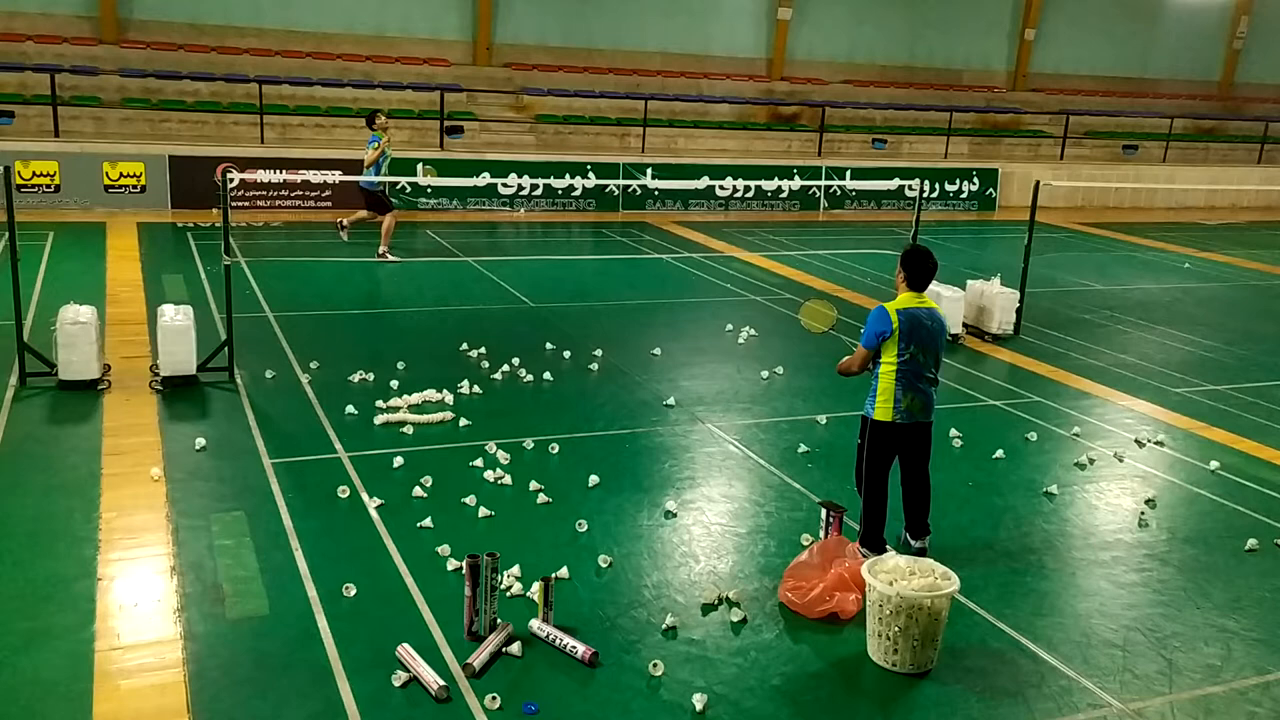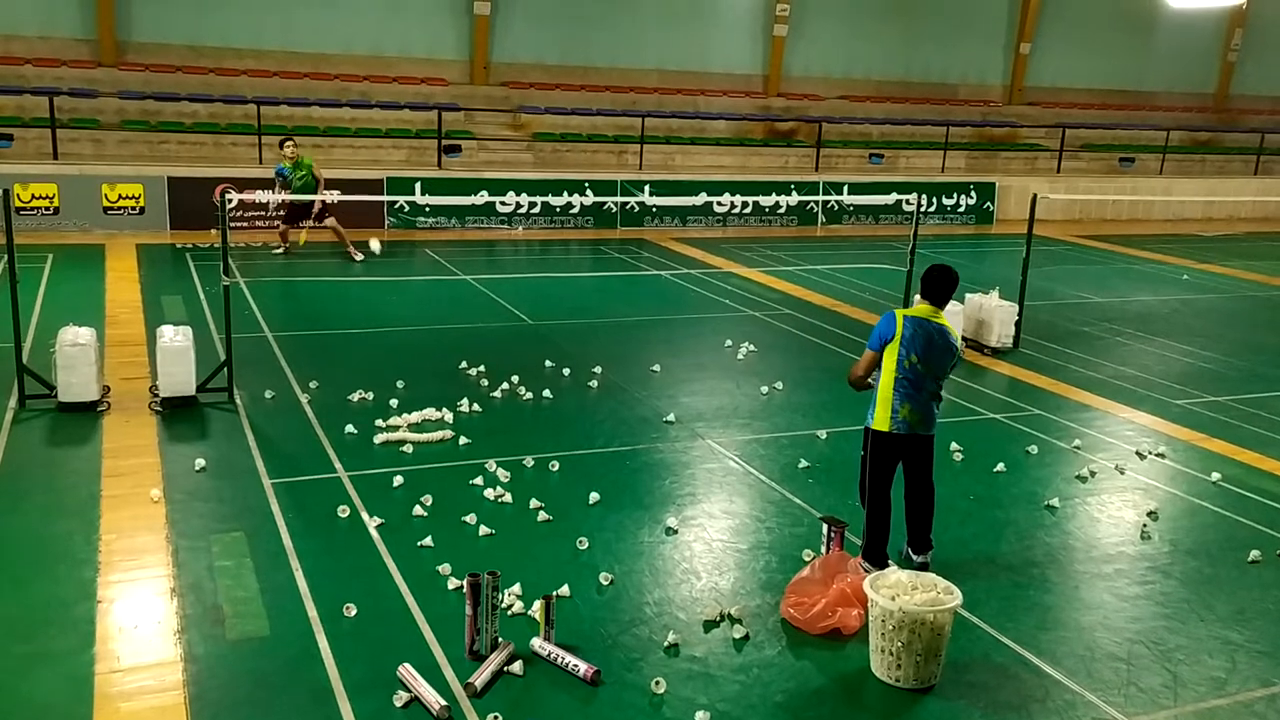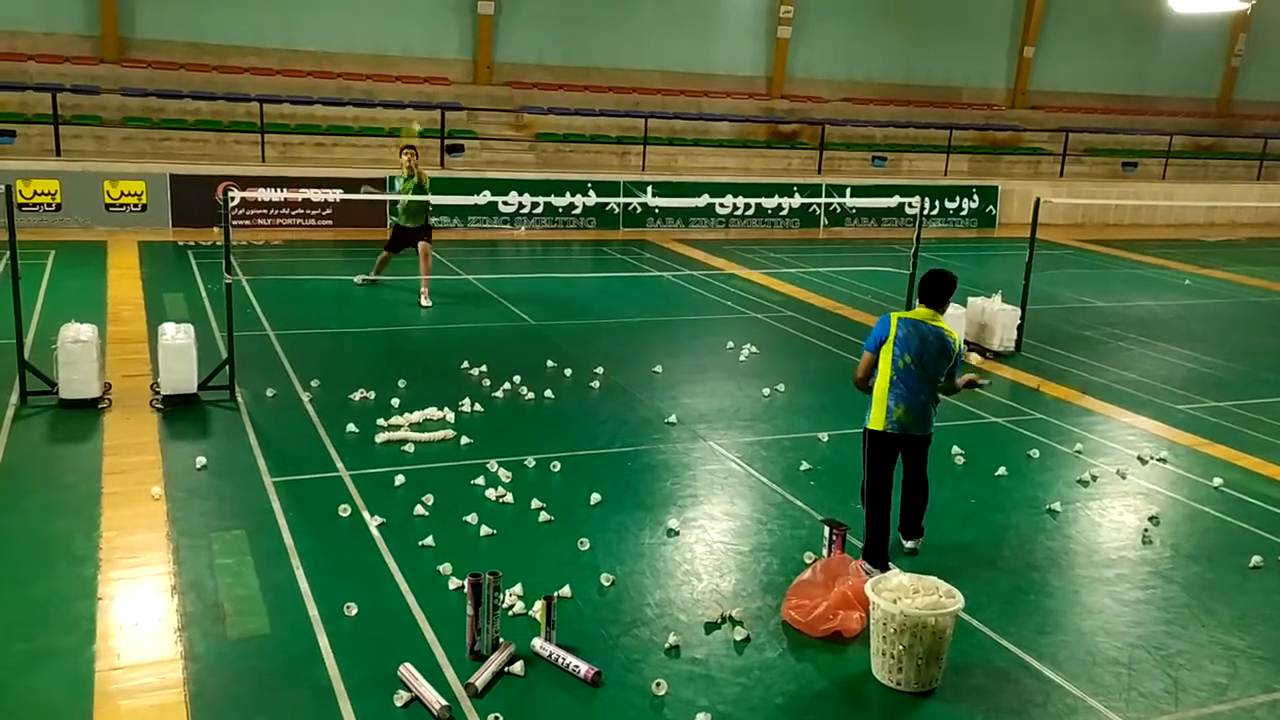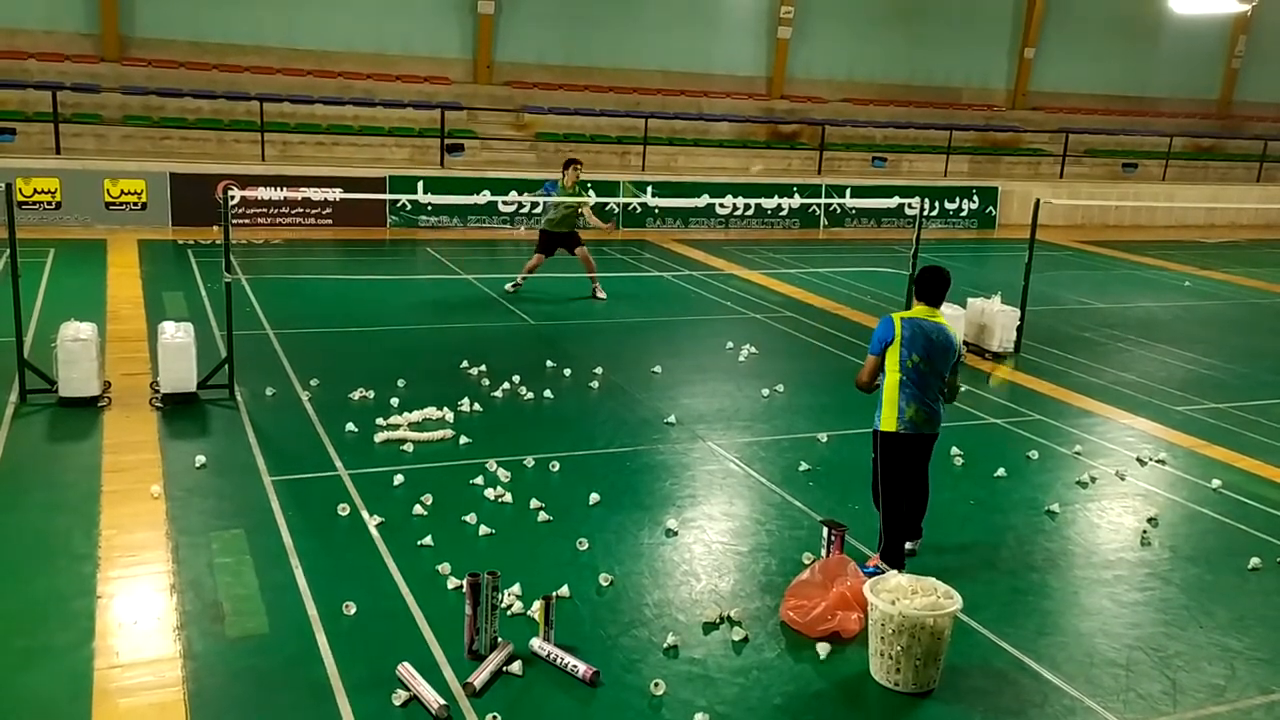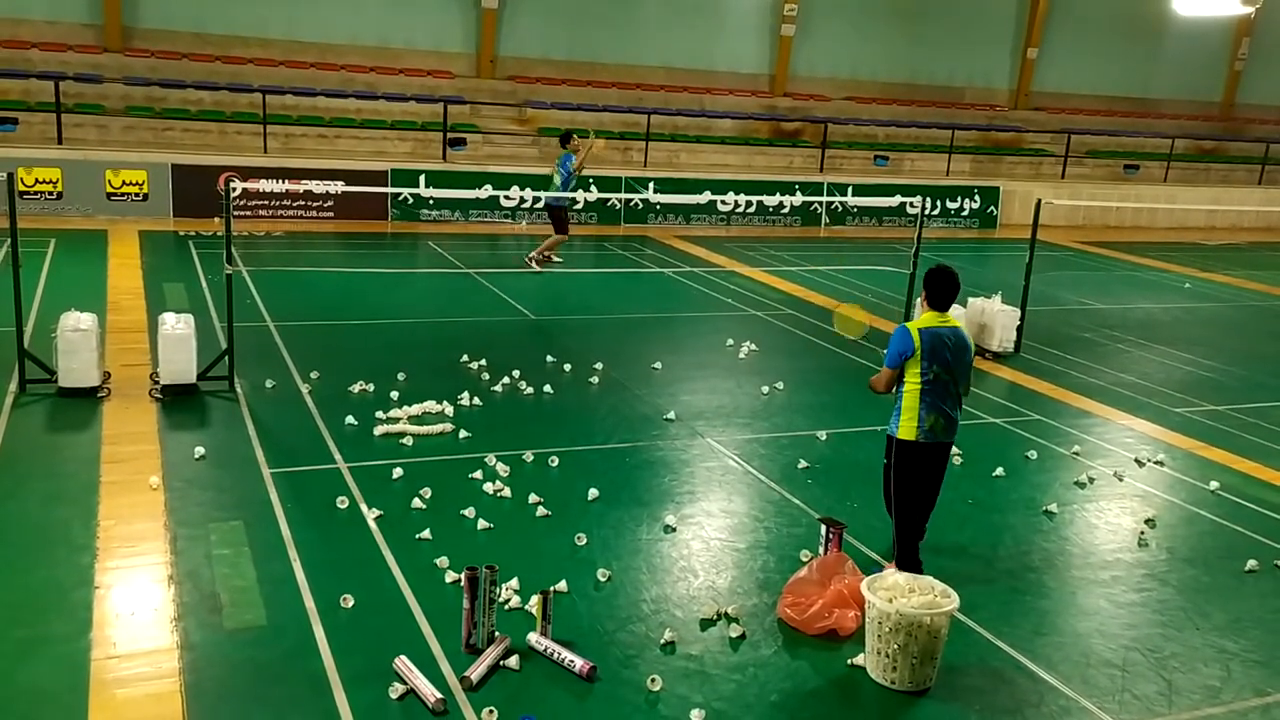
dt=1s
person 1, frame 1
left shoulder: (885, 314)
right shoulder: (938, 317)
left elbow: (857, 365)
left wrist: (842, 365)
left hip: (885, 413)
right hip: (922, 412)
left knee: (872, 479)
right knee: (916, 475)
left ankle: (871, 547)
right ankle: (918, 537)
person 1, frame 2
left shoulder: (894, 320)
right shoulder: (951, 339)
left elbow: (861, 373)
left wrist: (855, 381)
left hip: (887, 423)
right hip: (924, 425)
left knee: (875, 491)
right knee: (920, 488)
left ankle: (874, 561)
right ankle: (919, 552)
person 1, frame 3
left shoulder: (890, 323)
right shoulder: (951, 340)
left elbow: (860, 376)
right elbow: (949, 387)
left wrist: (871, 387)
right wrist: (965, 380)
left hip: (884, 423)
right hip: (922, 425)
left knee: (876, 491)
right knee: (916, 478)
left ankle: (876, 564)
right ankle: (911, 535)
person 1, frame 4
left shoulder: (892, 324)
right shoulder: (950, 337)
left elbow: (866, 378)
left wrist: (866, 385)
left hip: (895, 422)
right hip: (930, 423)
left knee: (888, 490)
right knee: (917, 479)
left ankle: (890, 560)
right ankle: (910, 537)
person 1, frame 5
left shoulder: (908, 333)
right shoulder: (963, 336)
left elbow: (883, 386)
right elbow: (964, 387)
left wrist: (873, 381)
left hip: (910, 431)
right hip: (945, 430)
left knee: (900, 497)
right knee: (928, 489)
left ankle: (907, 567)
right ankle: (913, 538)
